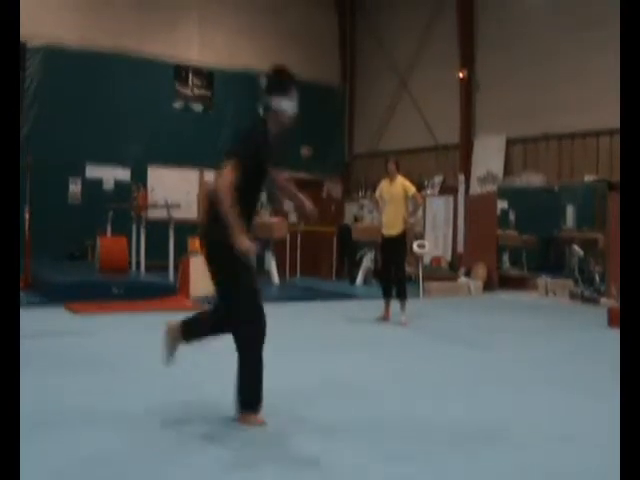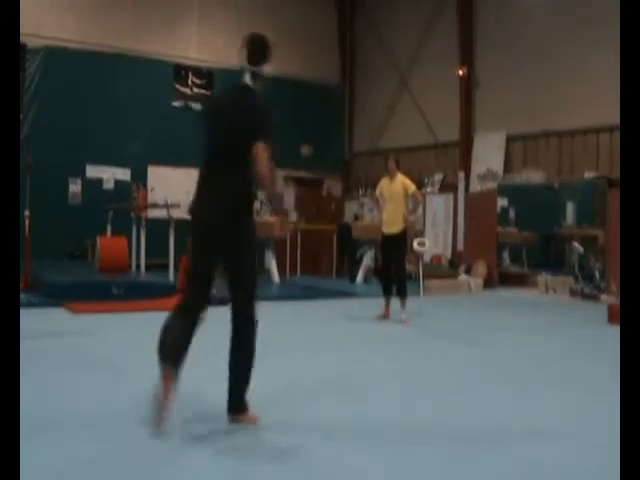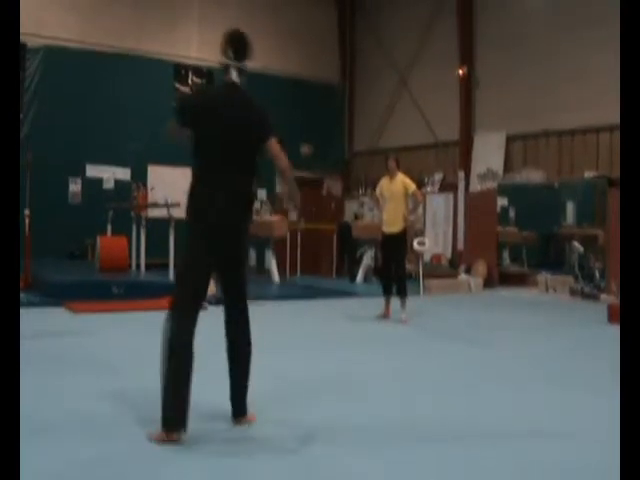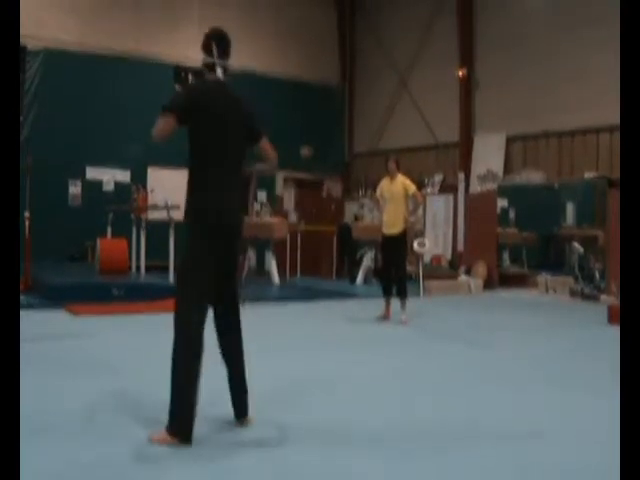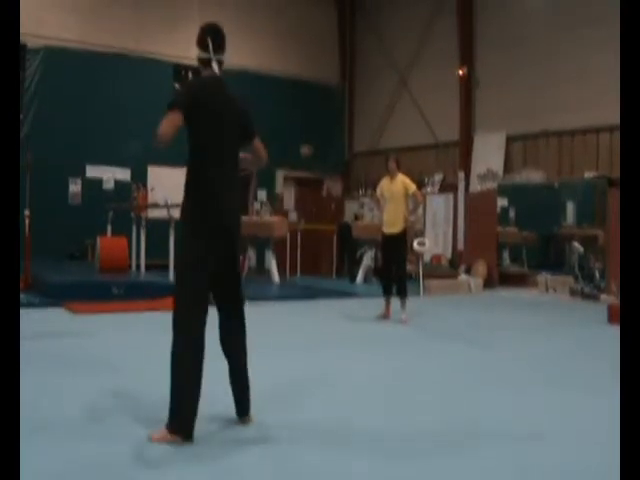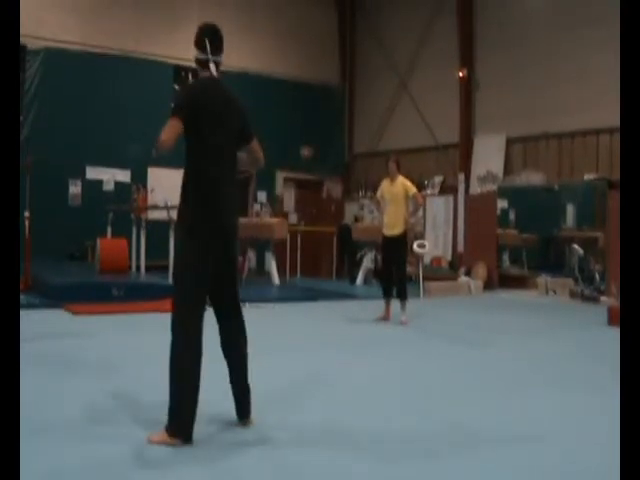
dt=0.1s
person 1, frame 1
left shoulder: (264, 137)
right shoulder: (255, 141)
left elbow: (270, 174)
right elbow: (223, 186)
left wrist: (300, 198)
right wrist: (237, 235)
left hip: (220, 233)
right hip: (224, 237)
left knee: (232, 309)
right knee: (251, 320)
right ankle: (248, 405)
person 1, frame 2
left shoulder: (222, 102)
right shoulder: (255, 110)
right elbow: (263, 169)
right wrist: (277, 200)
left hip: (206, 217)
right hip: (233, 222)
left knee: (194, 299)
right knee: (244, 314)
left ankle: (169, 373)
right ankle: (237, 407)
person 1, frame 3
left shoulder: (198, 99)
right shoulder: (254, 110)
left elbow: (179, 133)
right elbow: (283, 164)
right wrist: (292, 190)
left hip: (202, 219)
right hip: (236, 222)
left knee: (183, 313)
right knee: (237, 313)
left ankle: (173, 422)
right ankle: (240, 408)
person 1, frame 4
left shoulder: (192, 95)
right shoulder: (239, 108)
left elbow: (158, 134)
right elbow: (271, 159)
left wrist: (181, 119)
right wrist: (256, 165)
left hip: (201, 218)
right hip: (231, 220)
left knee: (189, 315)
right knee: (227, 313)
left ankle: (179, 426)
right ankle: (240, 410)
person 1, frame 5
left shoulder: (194, 90)
right shoulder: (235, 102)
left elbow: (164, 135)
right elbow: (260, 158)
left wrist: (177, 117)
left hip: (201, 216)
right hip: (230, 216)
left knee: (189, 316)
right knee: (232, 309)
left ankle: (180, 425)
right ankle: (243, 406)
person 1, frame 6
left shoulder: (193, 93)
right shoulder: (233, 103)
left elbow: (165, 142)
right elbow: (257, 159)
left wrist: (173, 132)
left hip: (198, 218)
right hip: (227, 218)
left knee: (187, 317)
right knee: (229, 311)
left ankle: (179, 427)
right ankle: (243, 408)
person 2, frame 1
left shoulder: (403, 183)
right shoulder: (382, 184)
left elbow: (418, 200)
left wrist: (409, 216)
left hip: (399, 232)
right hip: (385, 232)
left knee: (399, 272)
right knee: (385, 272)
left ankle: (403, 312)
right ankle: (386, 311)
person 2, frame 2
left shoulder: (403, 181)
right shoulder: (382, 182)
left elbow: (418, 198)
left wrist: (409, 214)
left hip: (399, 230)
right hip: (385, 230)
left knee: (399, 270)
right knee: (385, 270)
left ankle: (403, 310)
right ankle: (386, 309)
person 2, frame 3
left shoulder: (404, 180)
right shoulder: (382, 181)
left elbow: (419, 198)
left wrist: (409, 213)
left hip: (399, 230)
right hip: (386, 229)
left knee: (399, 269)
right knee: (385, 269)
left ankle: (403, 309)
right ankle: (386, 308)
person 2, frame 4
left shoulder: (404, 182)
right shoulder: (383, 183)
left elbow: (419, 199)
left wrist: (409, 215)
left hip: (399, 231)
right hip: (386, 231)
left knee: (400, 270)
right knee: (385, 271)
left ankle: (403, 311)
right ankle: (387, 310)
person 2, frame 5
left shoulder: (404, 181)
right shoulder: (383, 182)
left elbow: (419, 198)
left wrist: (409, 214)
left hip: (399, 230)
right hip: (386, 230)
left knee: (400, 270)
right knee: (385, 270)
left ankle: (403, 309)
right ankle: (387, 309)
person 2, frame 6
left shoulder: (404, 183)
right shoulder: (384, 184)
left elbow: (419, 201)
left wrist: (409, 216)
left hip: (400, 232)
right hip: (386, 232)
left knee: (400, 272)
right knee: (385, 272)
left ankle: (403, 311)
right ankle: (387, 311)
